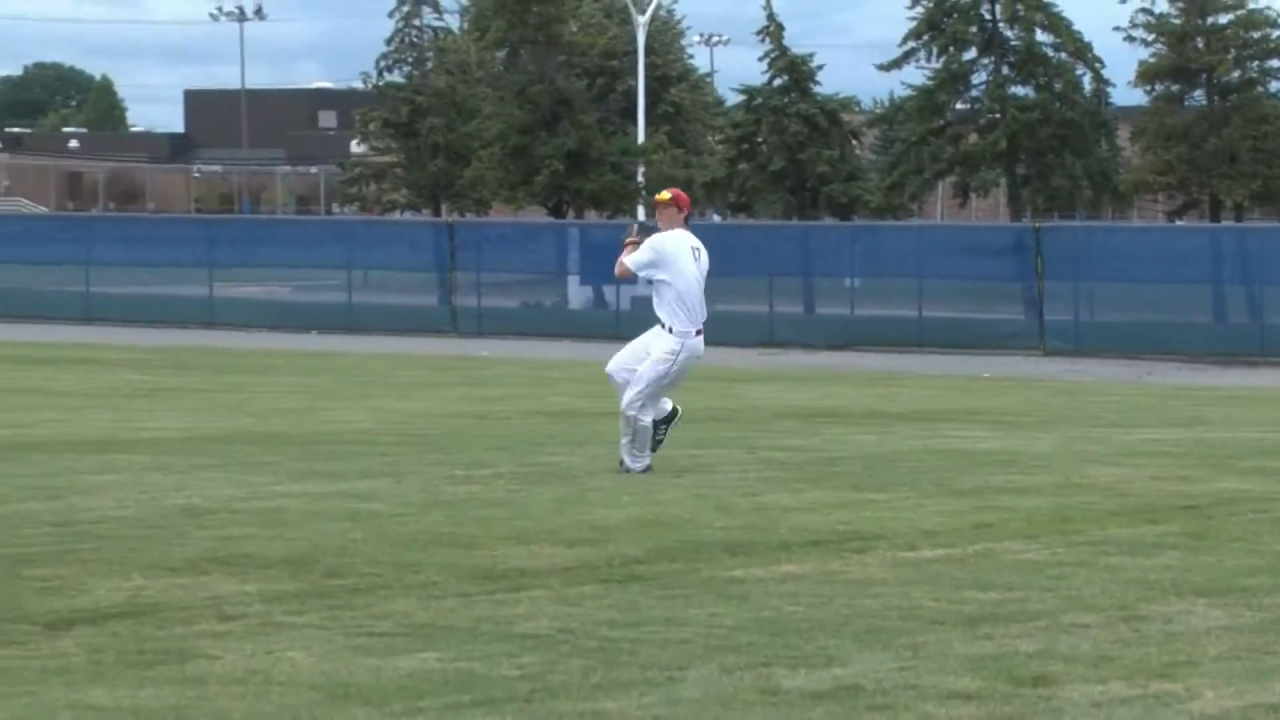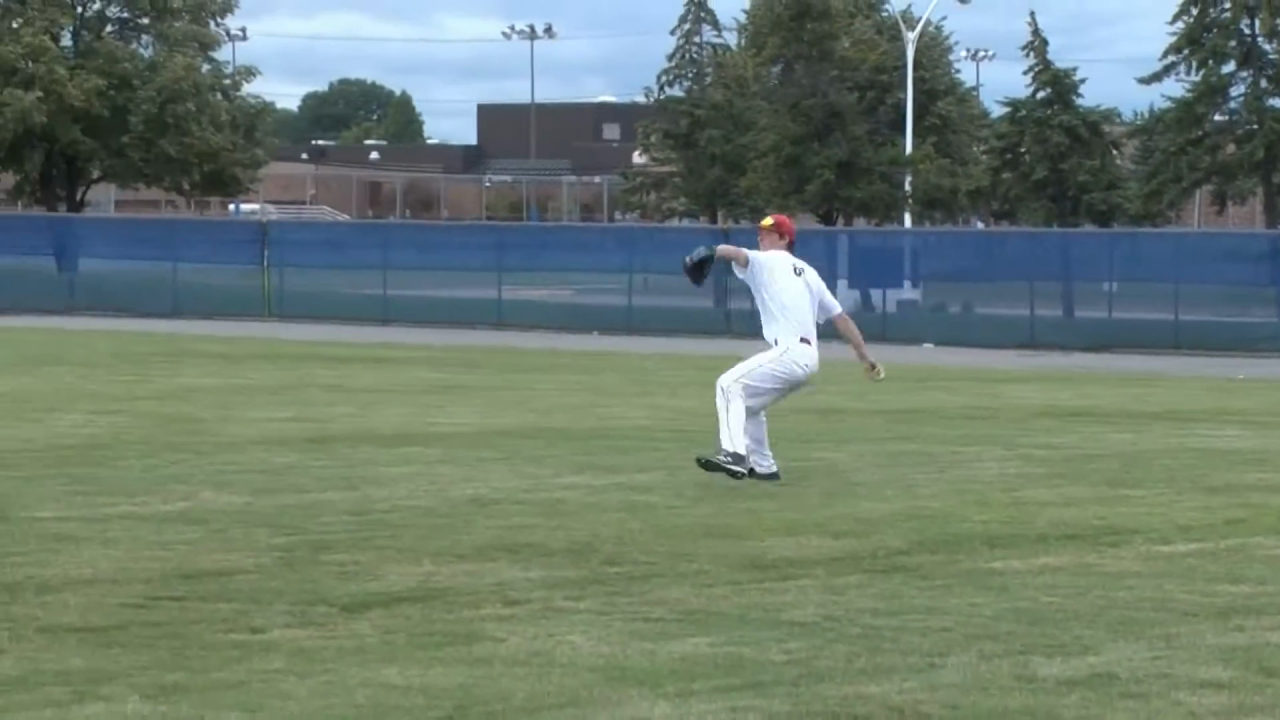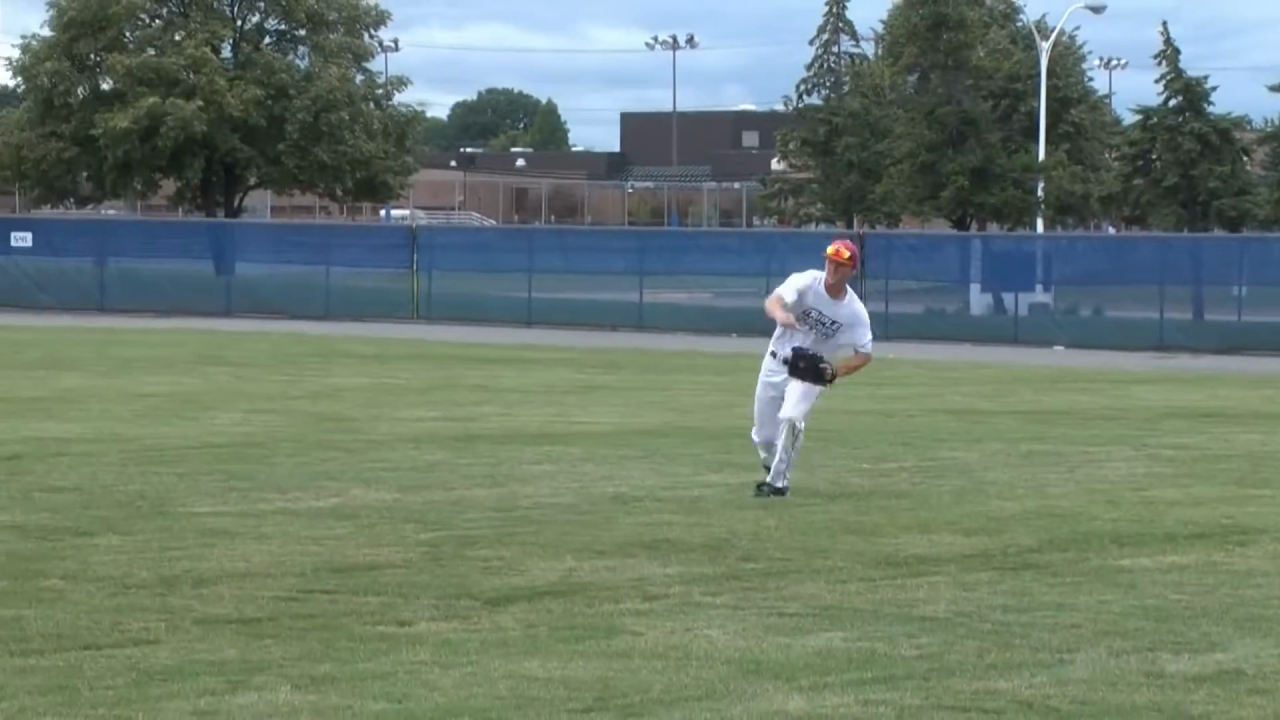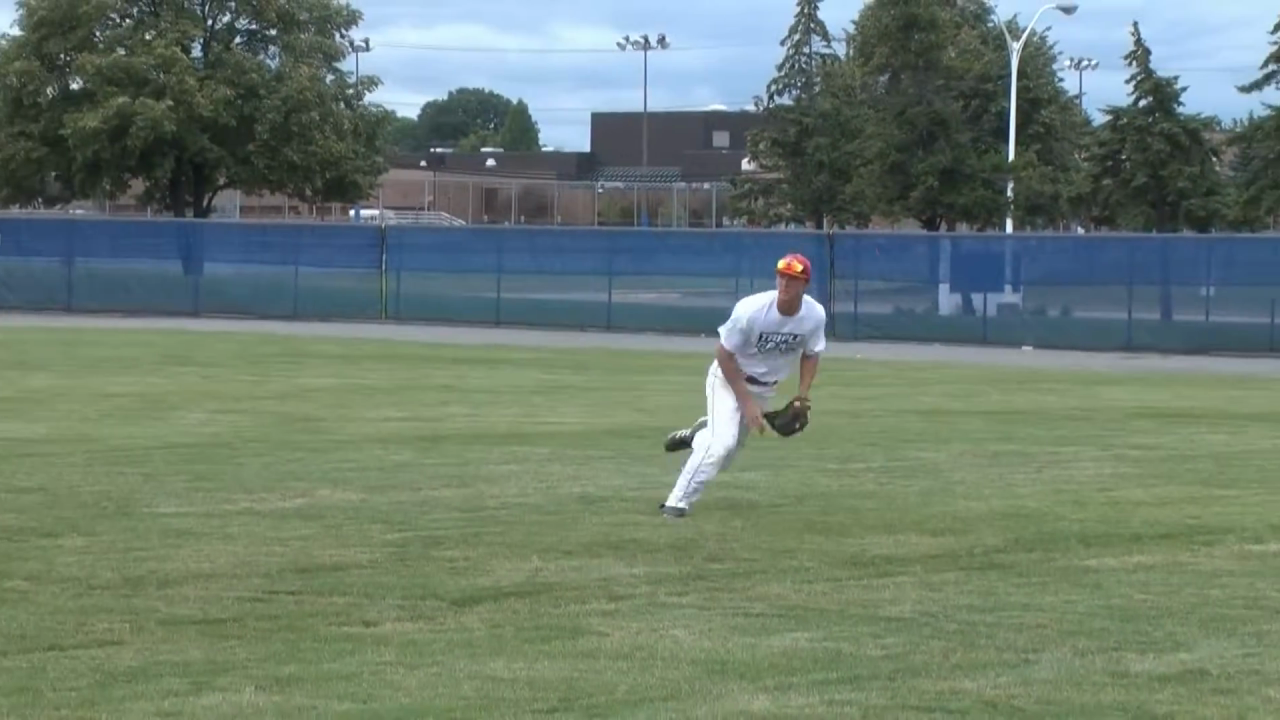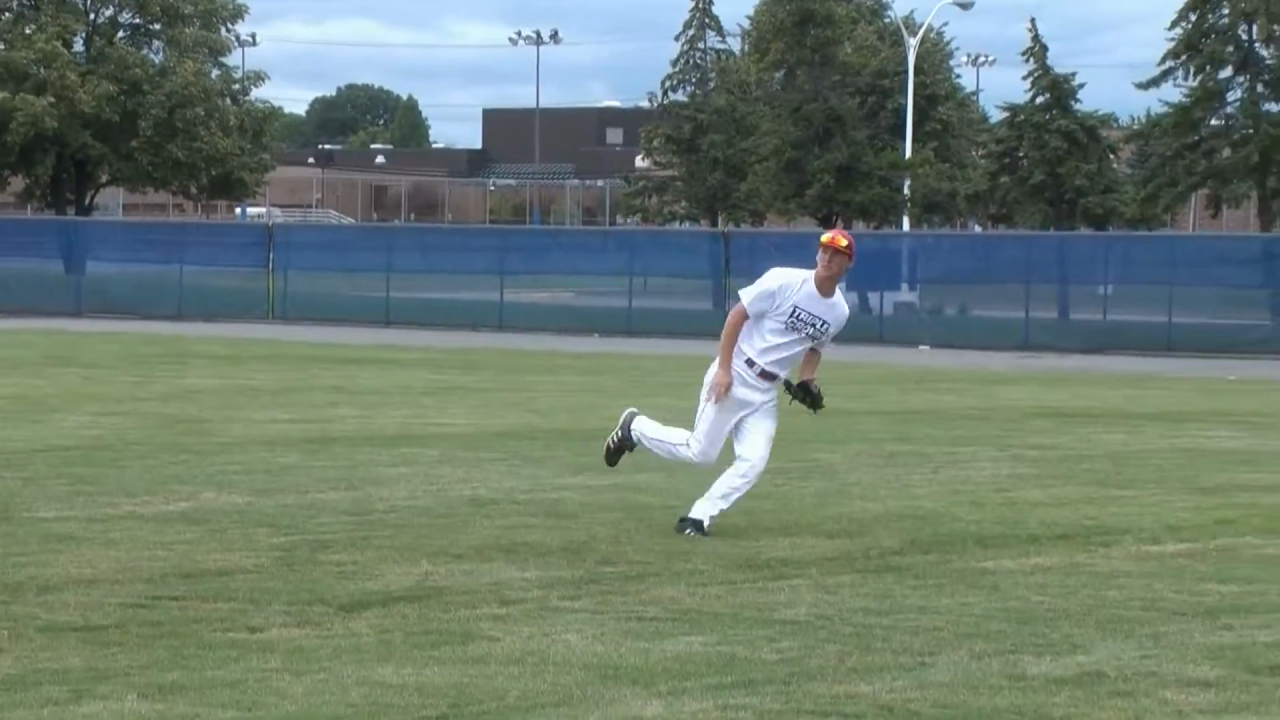
dt=0.4s
person 1, frame 1
left shoulder: (664, 242)
right shoulder: (697, 248)
left elbow: (621, 271)
left wrist: (629, 248)
left hip: (678, 342)
right hip: (668, 333)
left knee: (632, 402)
right knee: (618, 371)
left ankle: (636, 463)
right ankle: (663, 412)
person 1, frame 2
left shoulder: (760, 261)
right shoulder: (808, 273)
left elbow: (737, 253)
right elbow: (842, 319)
left wrist: (712, 252)
right wrist: (865, 357)
left hip: (790, 354)
right hip: (802, 358)
left knee: (728, 384)
right knee: (750, 406)
left ankle: (734, 455)
right ankle: (764, 467)
person 1, frame 3
left shoulder: (856, 311)
right shoulder: (805, 282)
left elbow: (863, 356)
right elbow: (772, 302)
left wrist: (830, 372)
right wrist: (781, 316)
left hip: (807, 377)
right hip: (776, 363)
left knee: (791, 419)
right knee: (762, 434)
left ankle: (777, 481)
right ankle: (772, 458)
person 1, frame 4
left shoulder: (815, 315)
right shoulder: (751, 309)
left elbow: (811, 358)
right elbow: (724, 354)
left wrist: (802, 401)
right wrist: (745, 402)
left hip: (763, 388)
right hip: (729, 376)
left knee: (725, 446)
right knee: (721, 444)
left ankle: (702, 433)
person 1, frame 5
left shoulder: (839, 312)
right elbow: (737, 313)
left wrist: (808, 382)
right wrist: (723, 366)
left hip: (767, 391)
right hip: (735, 373)
left knee: (752, 464)
right knee: (699, 453)
right ankle: (635, 427)
